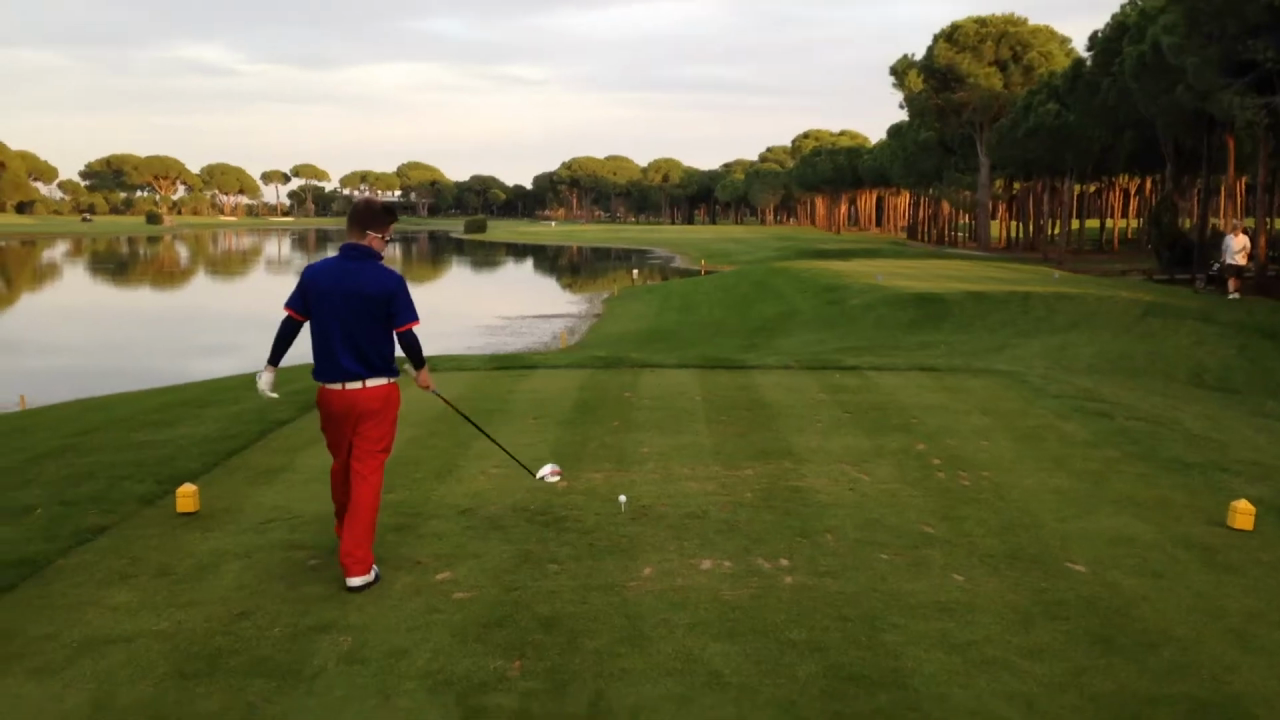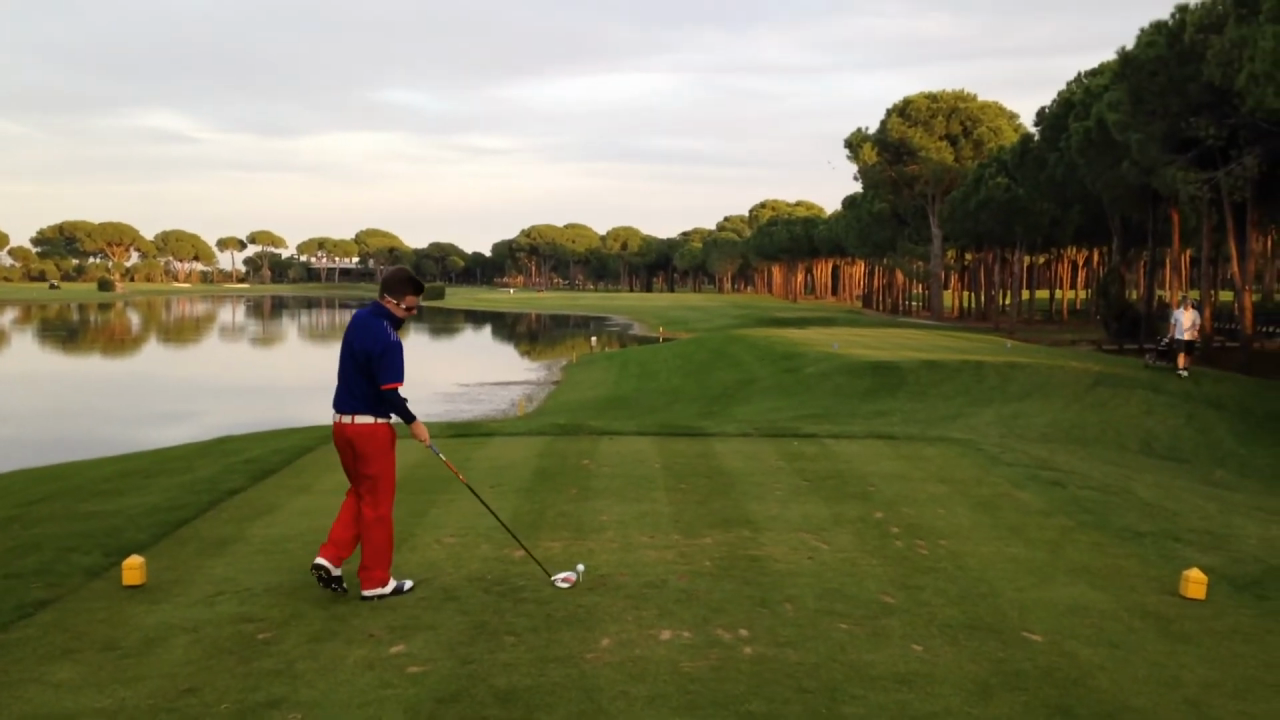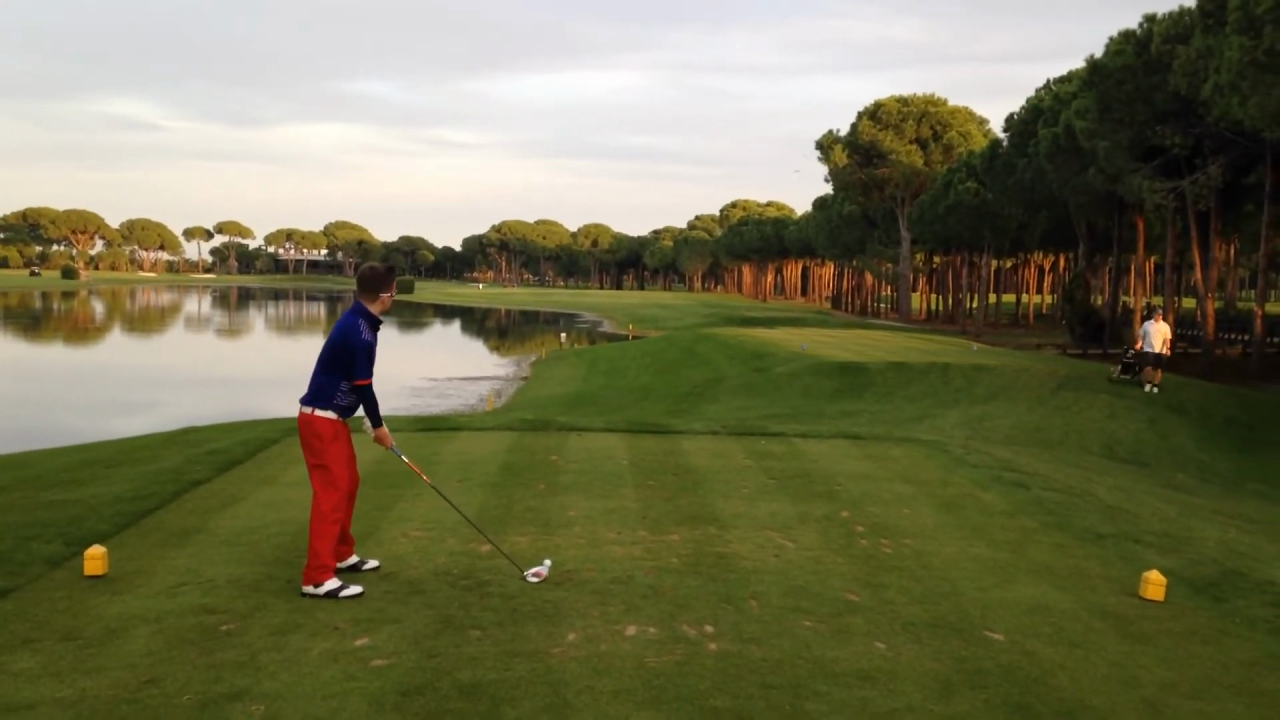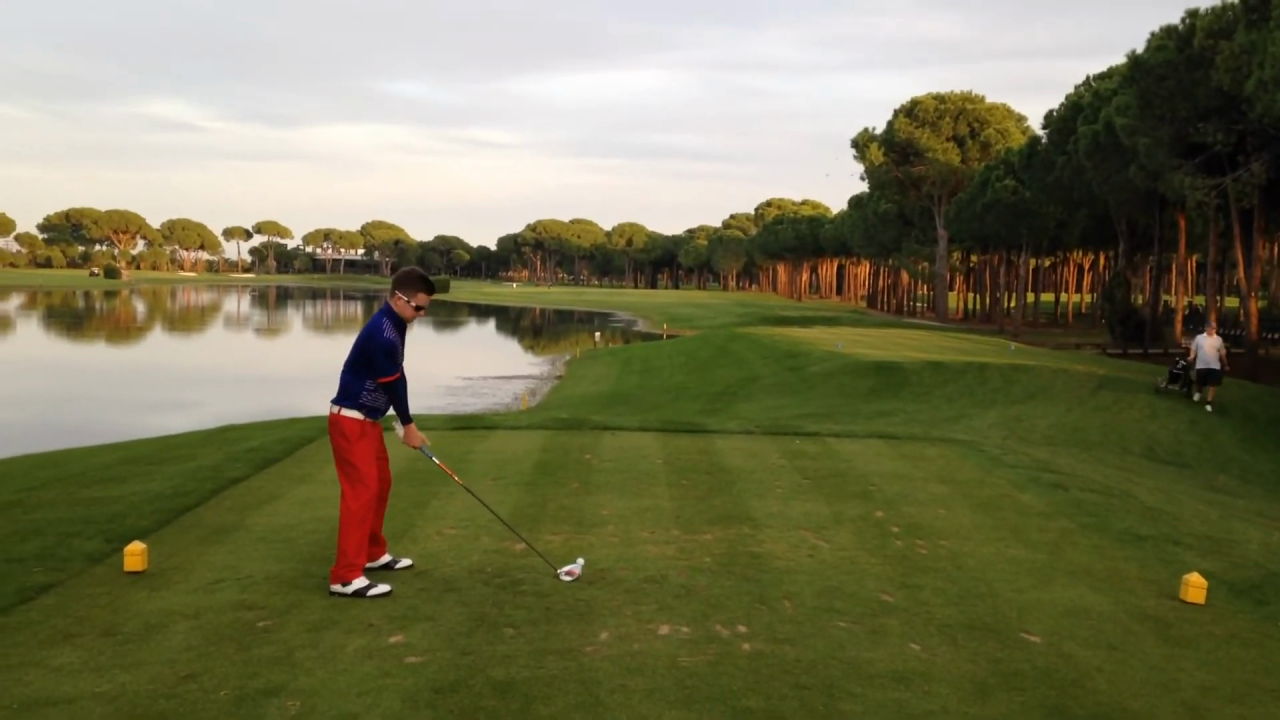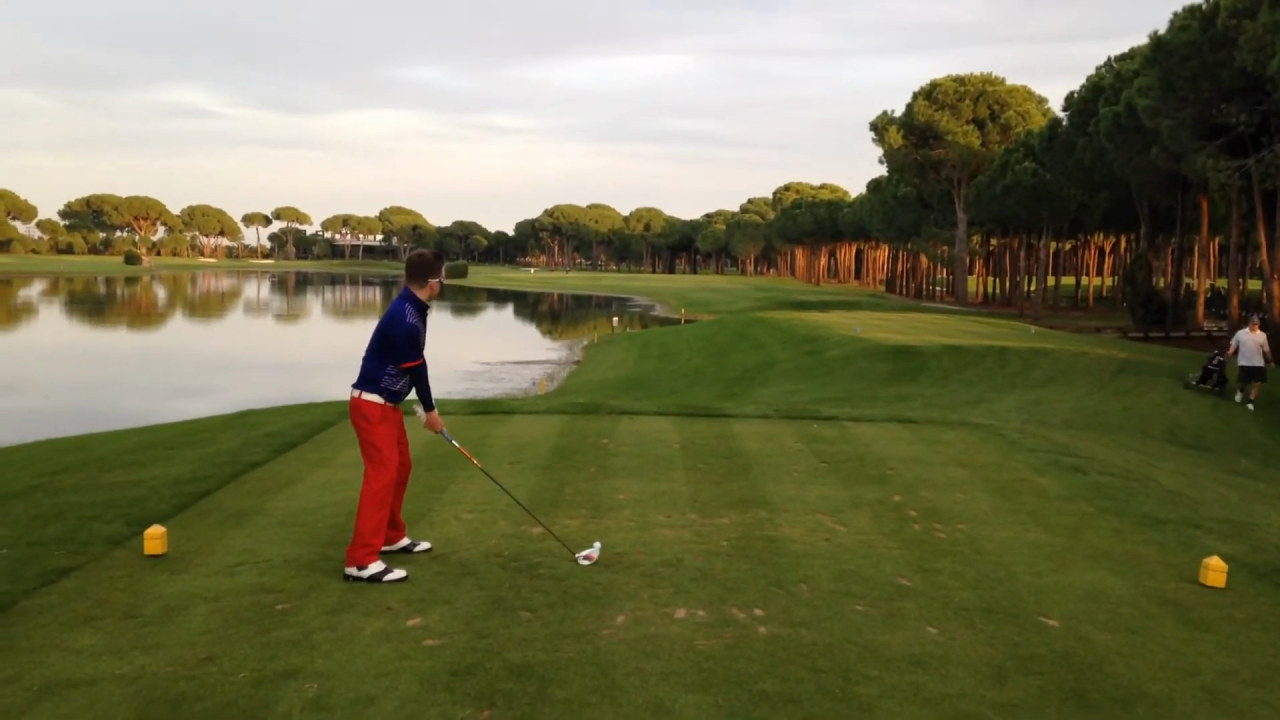
dt=1s
person 1, frame 1
left shoulder: (314, 274)
right shoulder: (390, 281)
left elbow: (291, 322)
right elbow: (406, 335)
left wrist: (270, 367)
right wrist: (420, 370)
left hip: (332, 390)
right hip: (377, 391)
left knee: (342, 463)
right knee: (366, 473)
left ankle: (347, 533)
right ankle: (358, 566)
person 1, frame 2
left shoulder: (359, 318)
right shoulder: (388, 341)
right elbow: (389, 393)
right wrist: (413, 423)
left hip: (343, 422)
right hip: (371, 427)
left knee: (359, 493)
right knee: (377, 503)
left ankle: (330, 557)
right ankle: (375, 581)
person 1, frame 3
left shoulder: (357, 321)
right shoulder: (360, 334)
right elbow: (363, 387)
left wrist: (374, 422)
right wrist: (378, 427)
left hip: (331, 417)
right hip: (322, 419)
left knee: (347, 484)
right knee: (331, 493)
left ankle: (341, 553)
right ankle: (318, 578)
person 1, frame 4
left shoulder: (393, 324)
right shoulder: (381, 333)
left elbow: (397, 378)
right elbow: (392, 383)
left wrist: (407, 424)
right wrist: (408, 426)
left hip: (367, 418)
right hip: (350, 420)
left knee: (379, 484)
right knee: (361, 491)
left ankle: (372, 553)
right ankle: (346, 576)
person 1, frame 5
left shoulder: (411, 309)
right shoulder: (405, 319)
left elbow: (416, 366)
right elbow: (416, 369)
left wrist: (427, 407)
right wrist: (430, 411)
left hip: (387, 402)
right hip: (372, 404)
left knee: (399, 468)
right knee: (382, 473)
left ankle: (391, 537)
right ankle: (362, 559)
